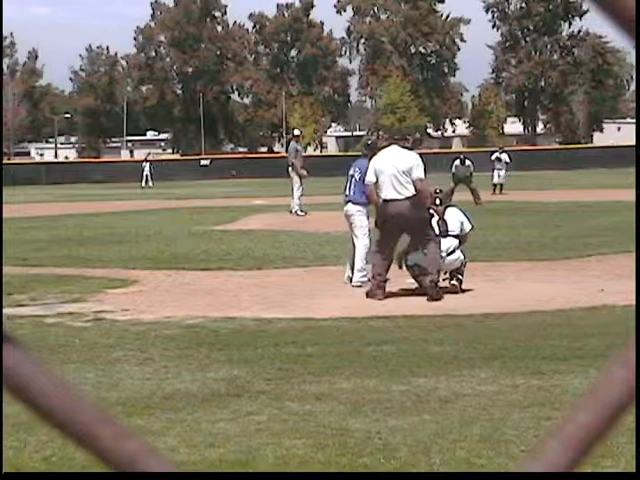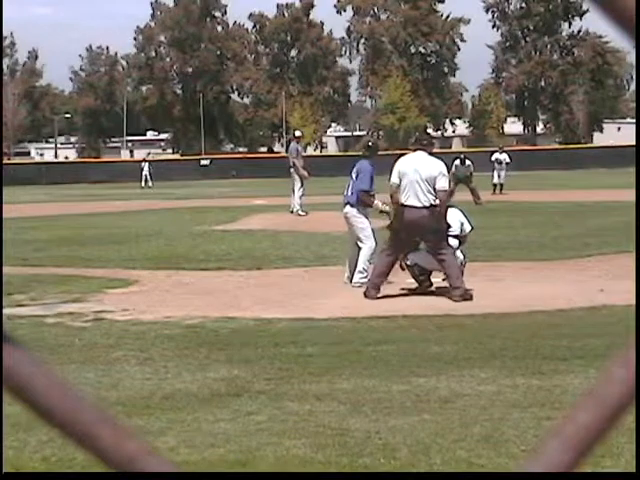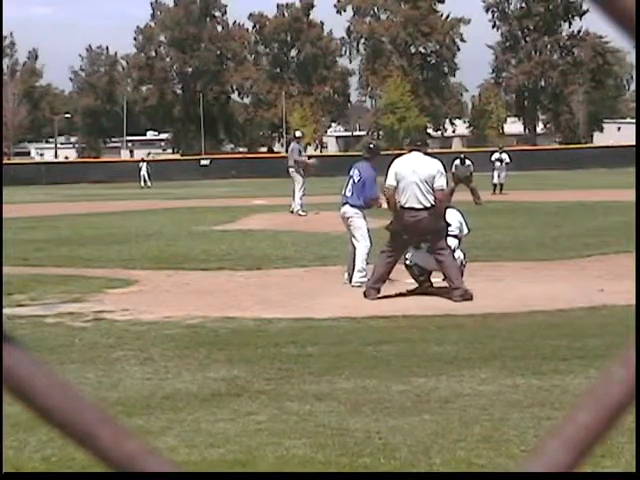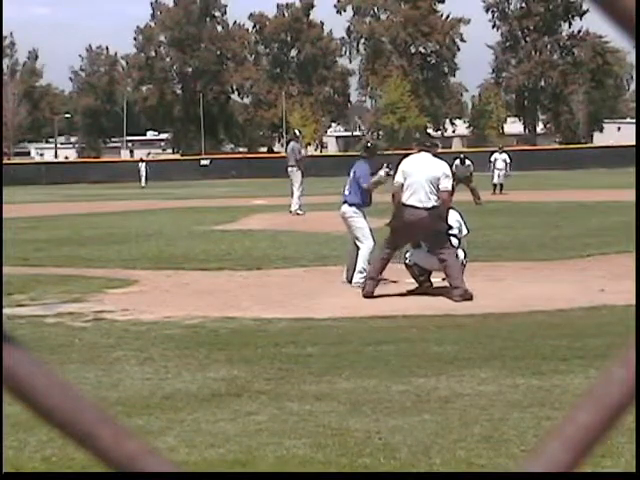
dt=0.7s
person 1, frame 1
left shoulder: (377, 158)
right shoulder: (412, 156)
left elbow: (370, 190)
right elbow: (420, 187)
left wrist: (380, 209)
right wrist: (426, 207)
left hip: (388, 208)
right hip: (411, 206)
left knee: (383, 248)
right knee: (429, 241)
left ankle: (377, 288)
right ankle: (431, 281)
person 1, frame 2
left shoulder: (402, 161)
right shoulder: (438, 165)
left elbow: (393, 192)
right elbow: (442, 197)
left wrist: (398, 213)
right wrist: (441, 219)
left hip: (406, 214)
right hip: (428, 215)
left knee: (390, 251)
right knee: (444, 252)
left ankle: (372, 288)
right ankle: (458, 290)
person 1, frame 3
left shoulder: (398, 163)
right shoulder: (435, 164)
left elbow: (389, 194)
right elbow: (440, 197)
left wrist: (396, 215)
right wrist: (440, 218)
left hip: (405, 216)
right hip: (428, 216)
left knee: (390, 252)
right knee: (443, 253)
left ankle: (372, 289)
right ankle: (458, 290)
person 1, frame 4
left shoulder: (407, 161)
right shoulder: (442, 166)
left elbow: (396, 192)
right elbow: (445, 198)
left wrist: (398, 213)
right wrist: (441, 218)
left hip: (406, 213)
right hip: (429, 215)
left knee: (387, 248)
right knee: (446, 252)
left ankle: (369, 285)
right ankle: (459, 290)
person 2, frame 1
left shoulder: (355, 164)
right shoulder: (369, 166)
left hip: (349, 206)
right hip: (358, 208)
left knee: (356, 242)
right knee: (363, 243)
left ankle: (350, 275)
right ankle: (359, 278)
person 2, frame 2
left shoulder: (359, 164)
right shoulder: (367, 167)
right elbow: (362, 193)
left wrist: (375, 201)
right wrist: (376, 204)
left hip: (350, 208)
right hip: (356, 210)
left knee: (356, 244)
right knee: (369, 243)
left ankle: (350, 276)
right ankle: (359, 279)
person 2, frame 3
left shoulder: (357, 166)
right shoulder: (369, 171)
right elbow: (370, 199)
left wrist: (377, 199)
right wrist: (381, 204)
left hip: (346, 208)
right hip: (355, 211)
left knee: (356, 243)
right knee: (363, 244)
left ankle: (350, 275)
right ankle: (358, 279)
person 2, frame 4
left shoulder: (361, 165)
right shoulder: (362, 167)
left elbow: (372, 184)
right elbow: (366, 185)
left wrist: (382, 174)
right wrist: (380, 175)
left hip: (350, 208)
right hip: (353, 210)
left knee: (359, 242)
right knee: (367, 243)
left ankle: (350, 275)
right ankle: (359, 279)
